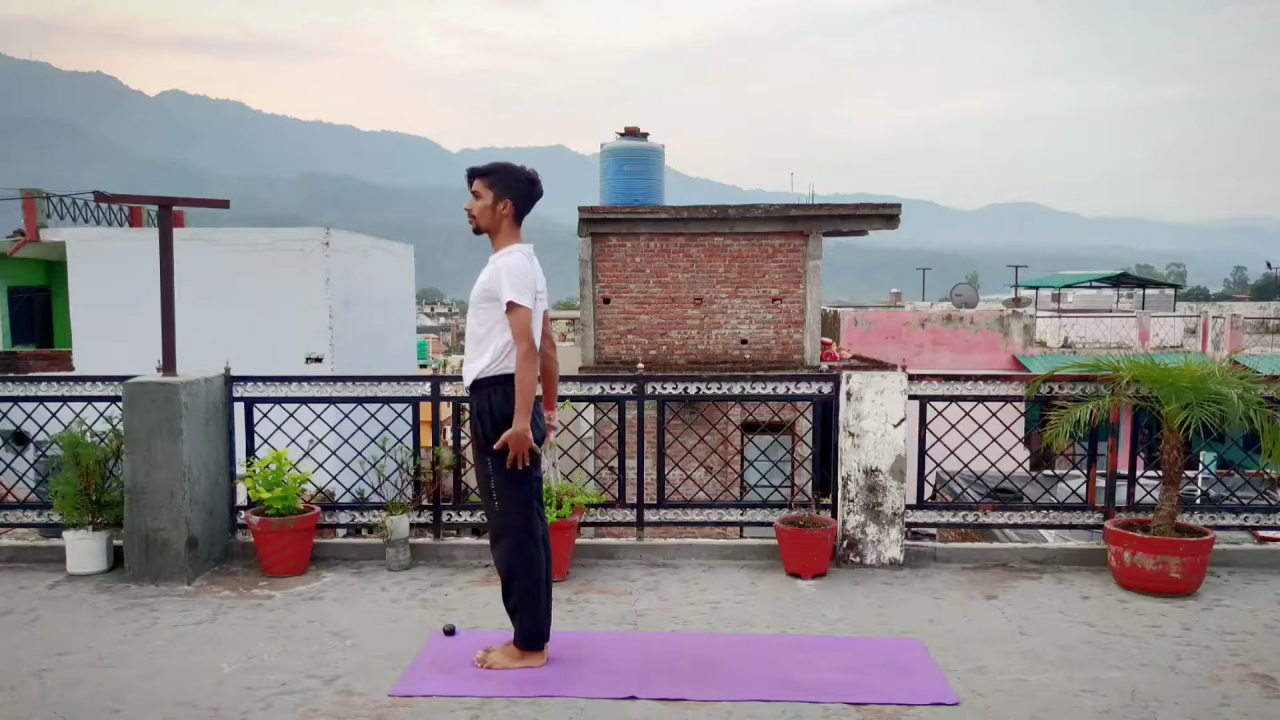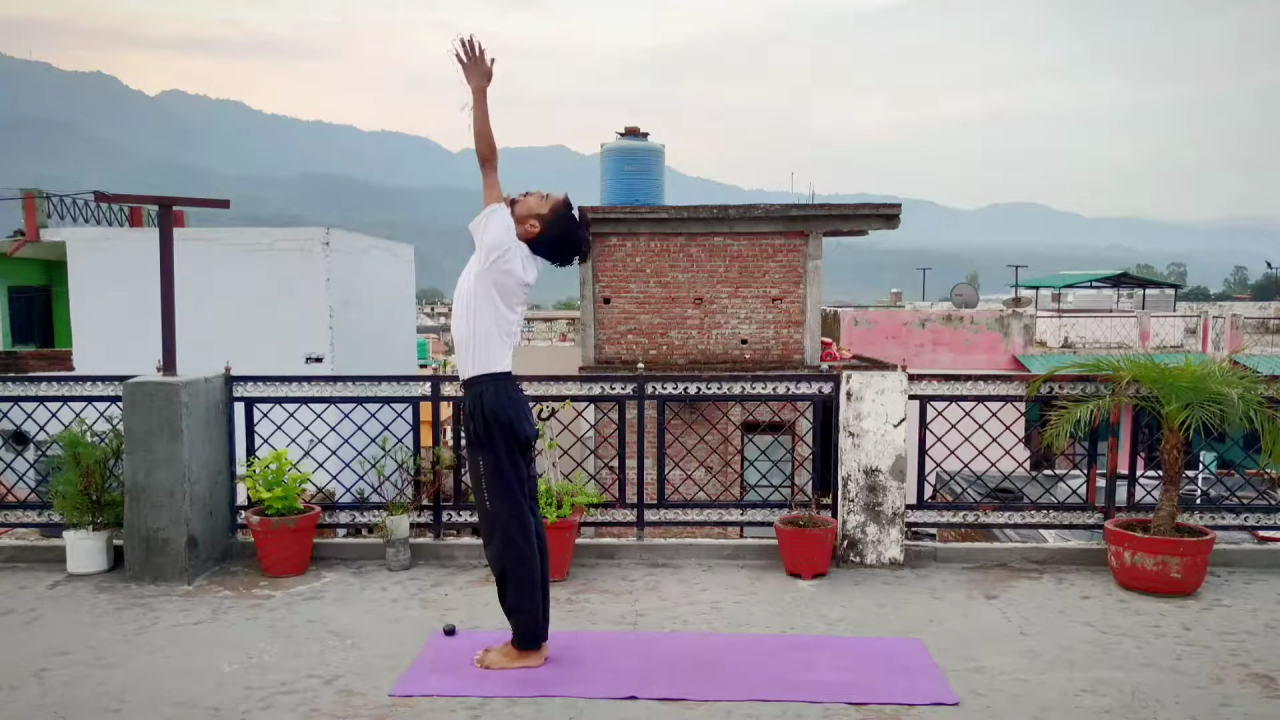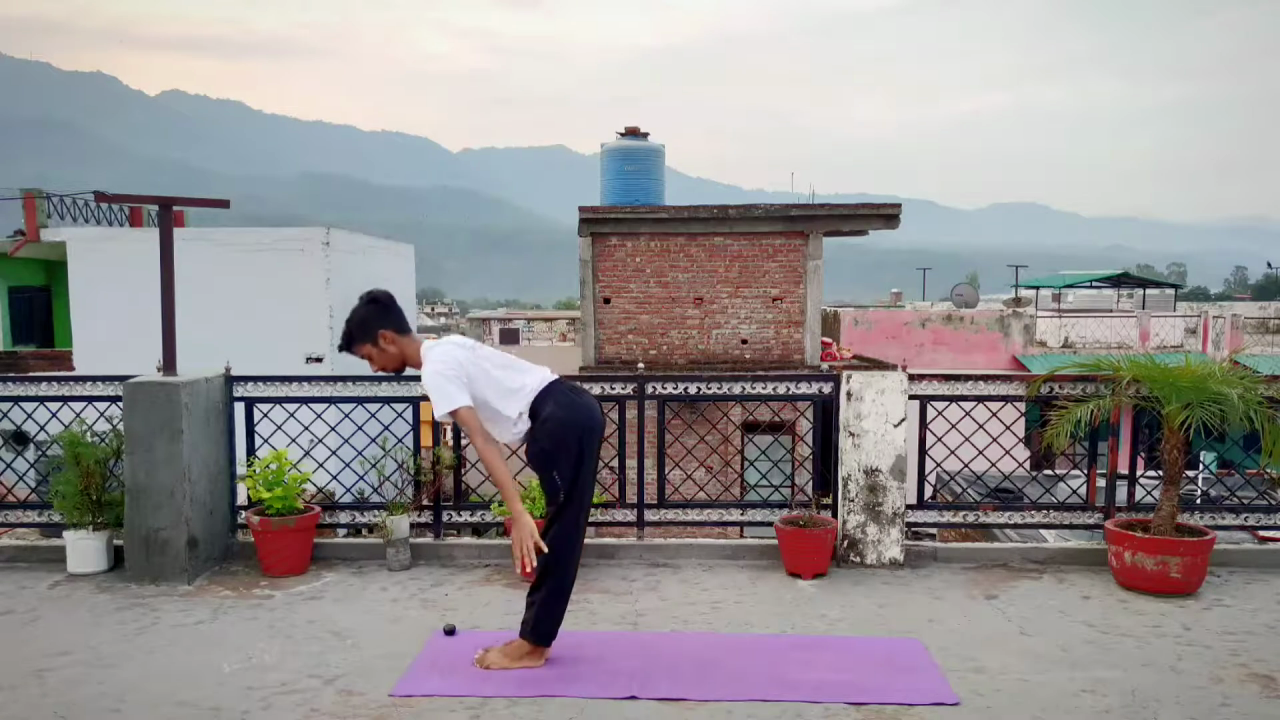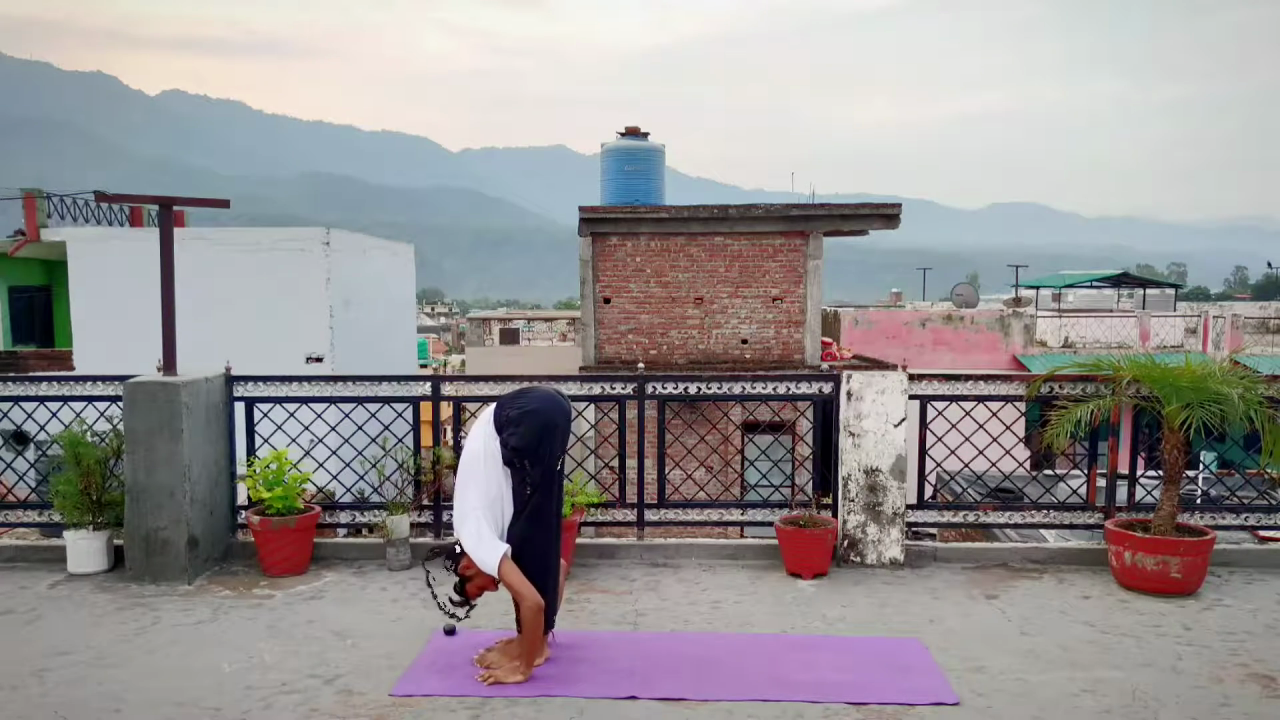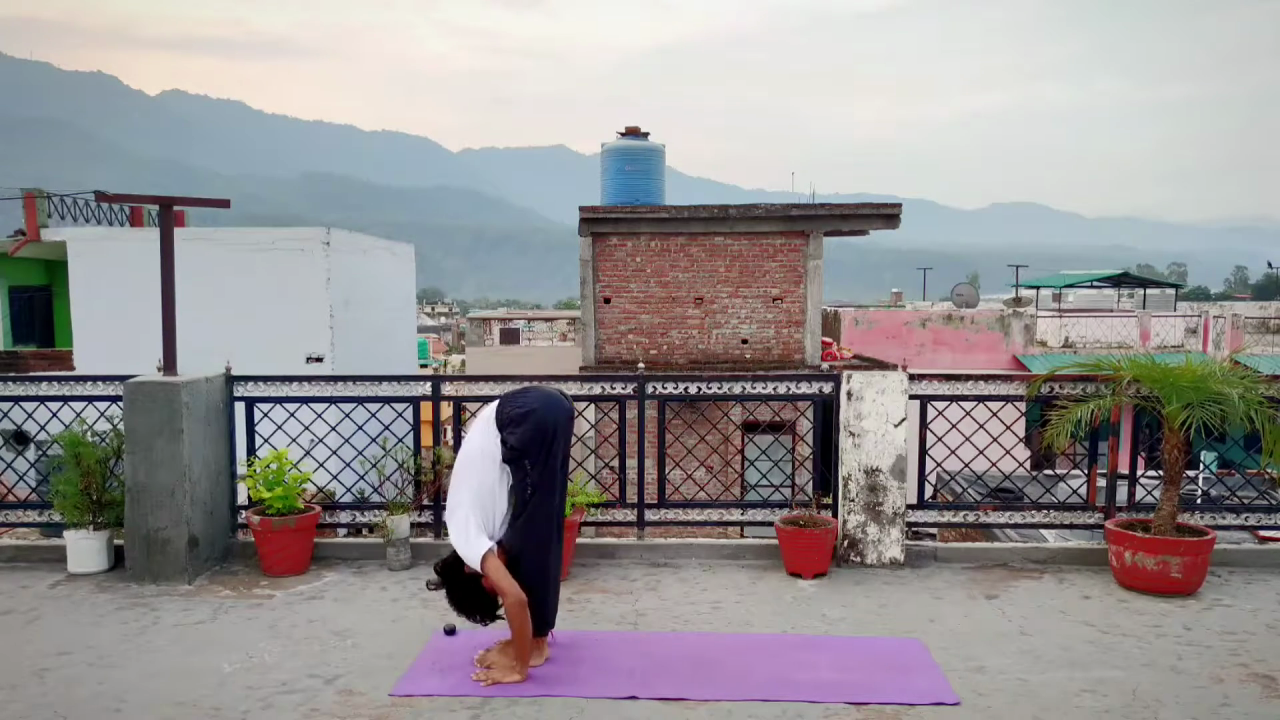
dt=1s
person 1, frame 1
left shoulder: (508, 264)
right shoulder: (522, 263)
left elbow: (525, 347)
right elbow: (546, 345)
left wrist: (521, 420)
right wrist: (549, 408)
left hip: (499, 401)
right hip: (507, 402)
left knee: (512, 525)
right knee: (524, 524)
left ankle: (528, 645)
right ankle: (531, 635)
person 1, frame 2
left shoulder: (502, 248)
right shoulder: (514, 257)
left elbow: (488, 162)
right elbow: (492, 166)
left wrist: (478, 90)
right wrist: (478, 91)
left hip: (488, 400)
right hip: (499, 397)
left knee: (507, 524)
right knee: (516, 522)
left ankle: (526, 645)
right ankle: (530, 636)
person 1, frame 3
left shoulder: (438, 368)
right shoulder: (446, 350)
left elbow: (483, 442)
left wrist: (518, 512)
left hip: (566, 419)
right hip: (573, 410)
left knee: (557, 539)
right knee: (556, 537)
left ankle: (533, 644)
right ankle: (535, 637)
person 1, frame 4
left shoulder: (475, 540)
left elbow: (531, 601)
left hip: (532, 417)
right hip: (542, 409)
left knee: (528, 536)
right knee: (536, 536)
left ankle: (533, 647)
right ankle: (535, 640)
person 1, frame 5
left shoulder: (465, 536)
right shoulder: (475, 524)
left elbow: (515, 598)
left wrist: (521, 667)
left hip: (534, 416)
right hip: (548, 406)
left knee: (530, 536)
right knee: (536, 534)
left ankle: (534, 646)
right ankle: (534, 639)
